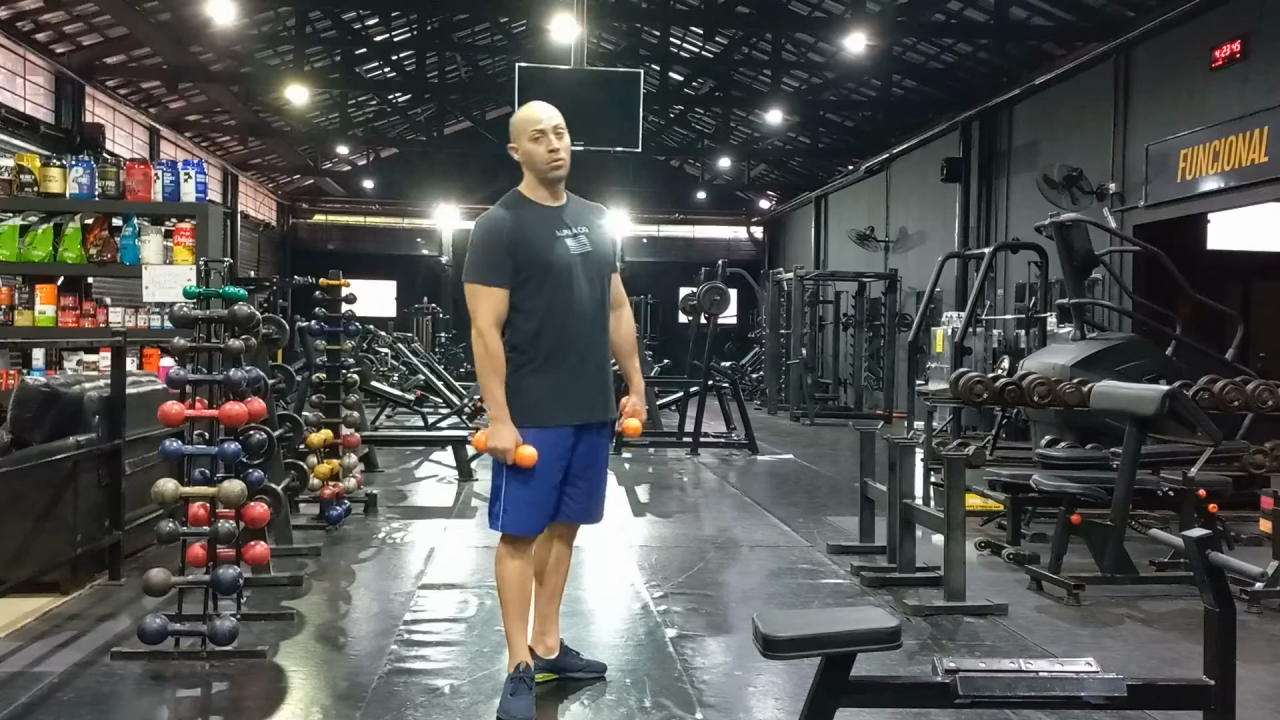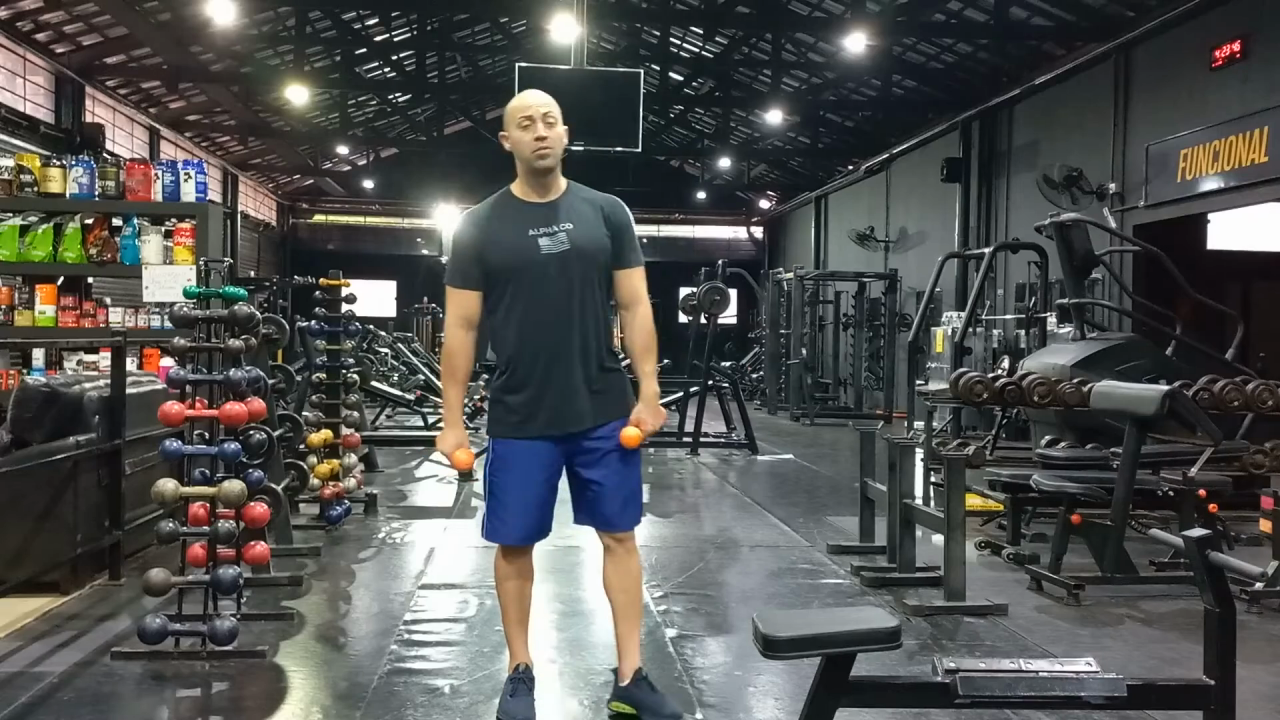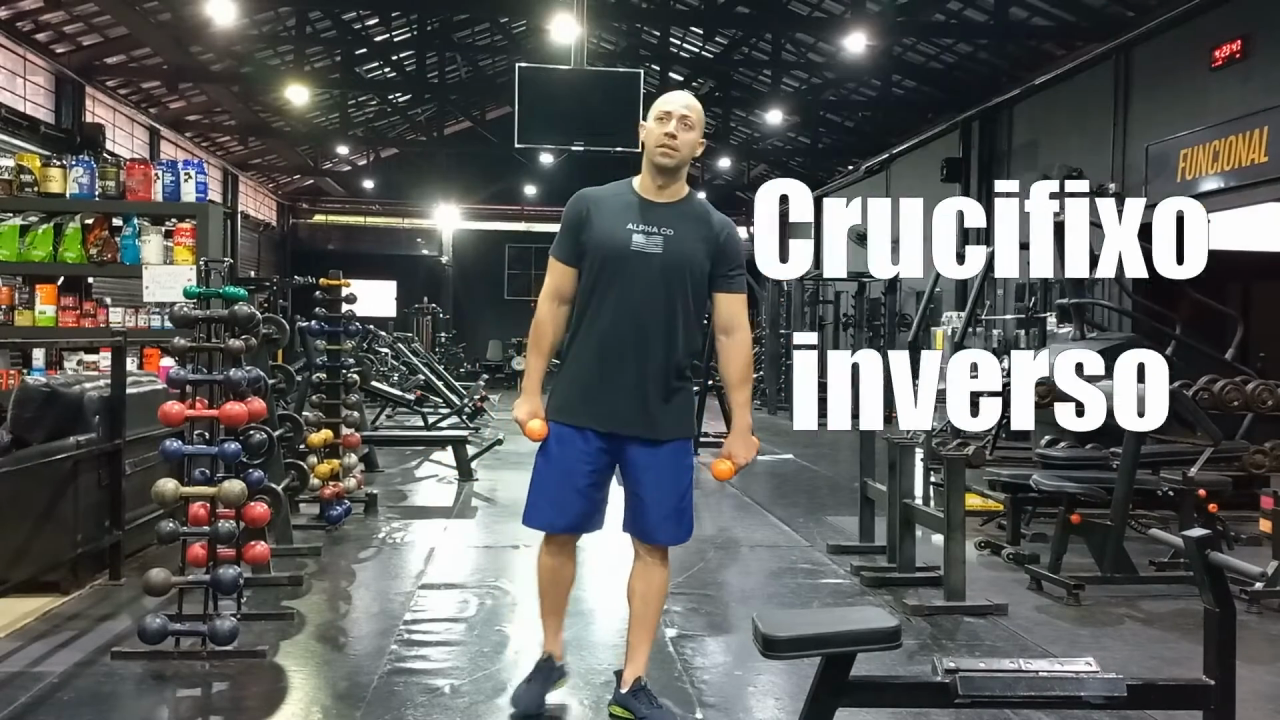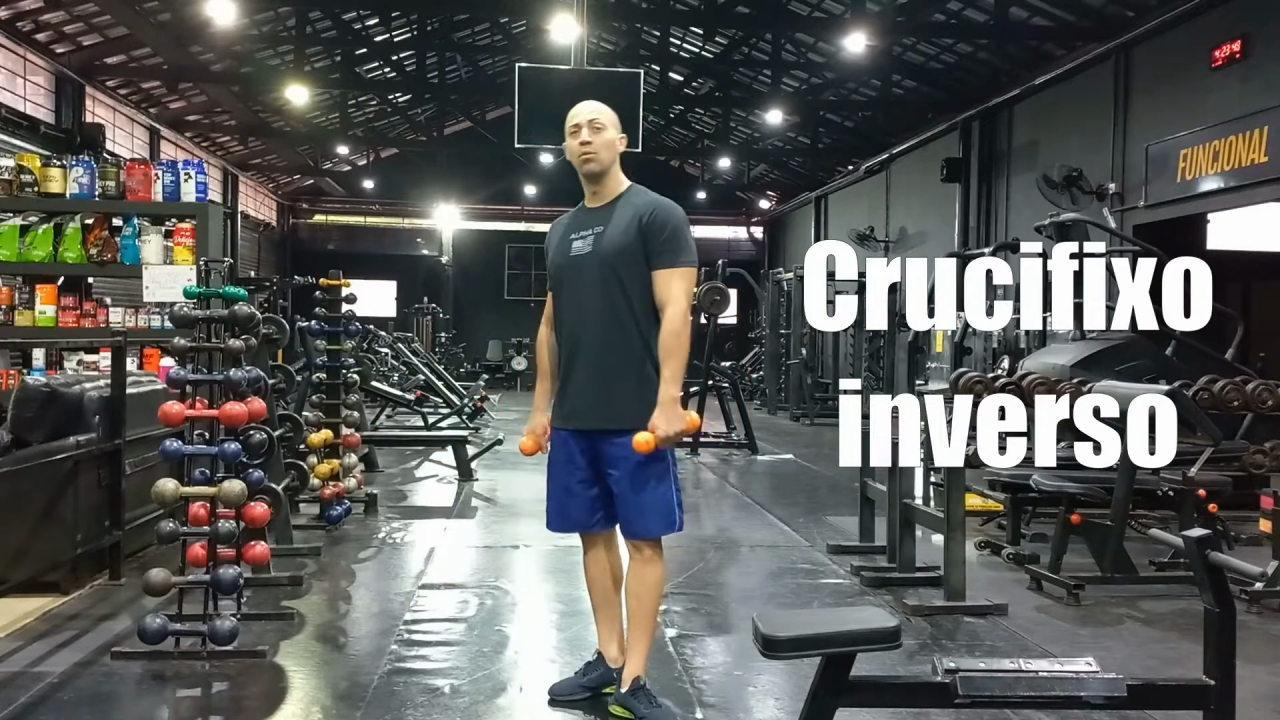
dt=1s
person 1, frame 1
left shoulder: (596, 220)
right shoulder: (500, 225)
left elbow: (617, 309)
right elbow: (485, 327)
left wrist: (635, 385)
right wrist: (500, 418)
left hip: (592, 408)
right hip: (533, 413)
left knee: (564, 527)
right knee: (520, 533)
left ankle: (549, 646)
right ankle: (520, 667)
person 1, frame 2
left shoulder: (606, 213)
right shoulder: (480, 227)
left elbow: (635, 306)
right elbow: (461, 327)
left wrist: (648, 393)
right wrist: (452, 419)
left hip: (603, 410)
right hip: (522, 418)
left knee: (619, 534)
right knee: (515, 544)
person 1, frame 3
left shoulder: (717, 231)
right shoulder: (590, 207)
left elbow: (733, 331)
right elbow: (554, 301)
left wrist: (741, 425)
right wrist: (531, 388)
left hip: (662, 419)
right hip: (579, 409)
left knee: (653, 545)
right knee: (559, 532)
right ankle: (550, 656)
person 1, frame 4
left shoulder: (657, 214)
right shoulder: (561, 230)
left elbow: (676, 311)
left wrist: (669, 400)
right wrist: (541, 405)
left hip: (634, 415)
right hip: (575, 417)
left knee: (643, 538)
right knee: (592, 535)
right ankle: (608, 657)
